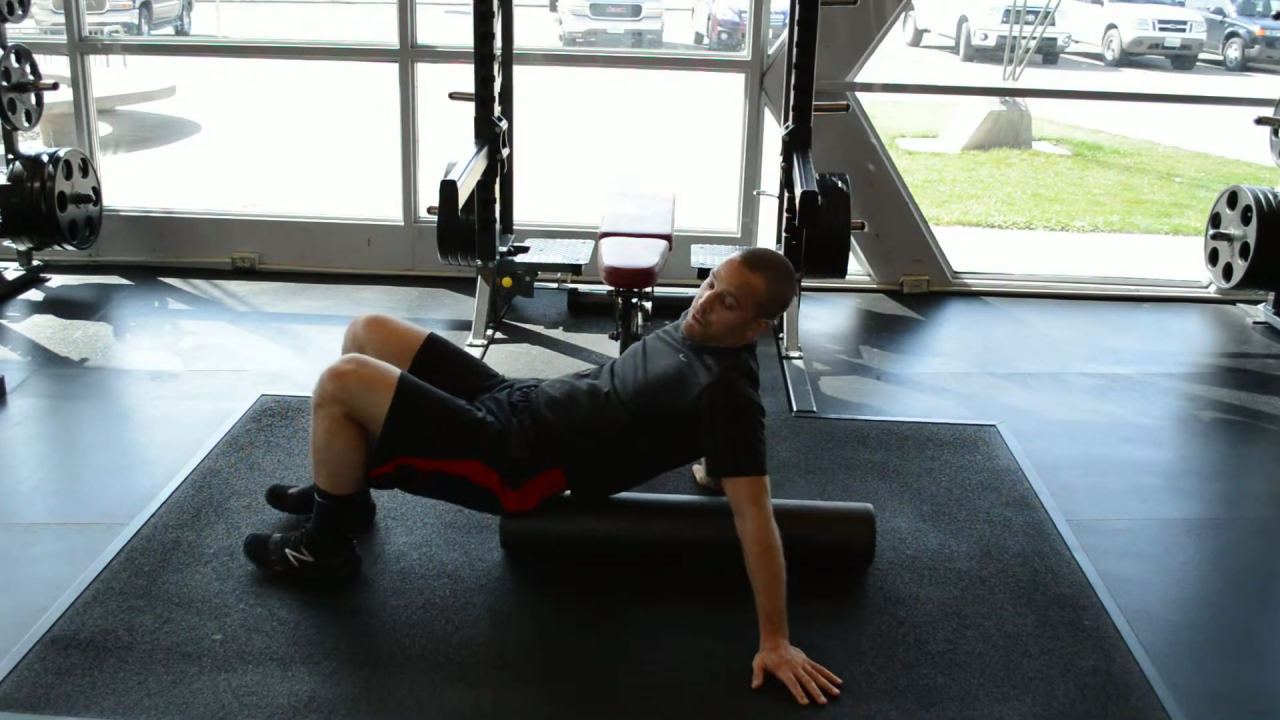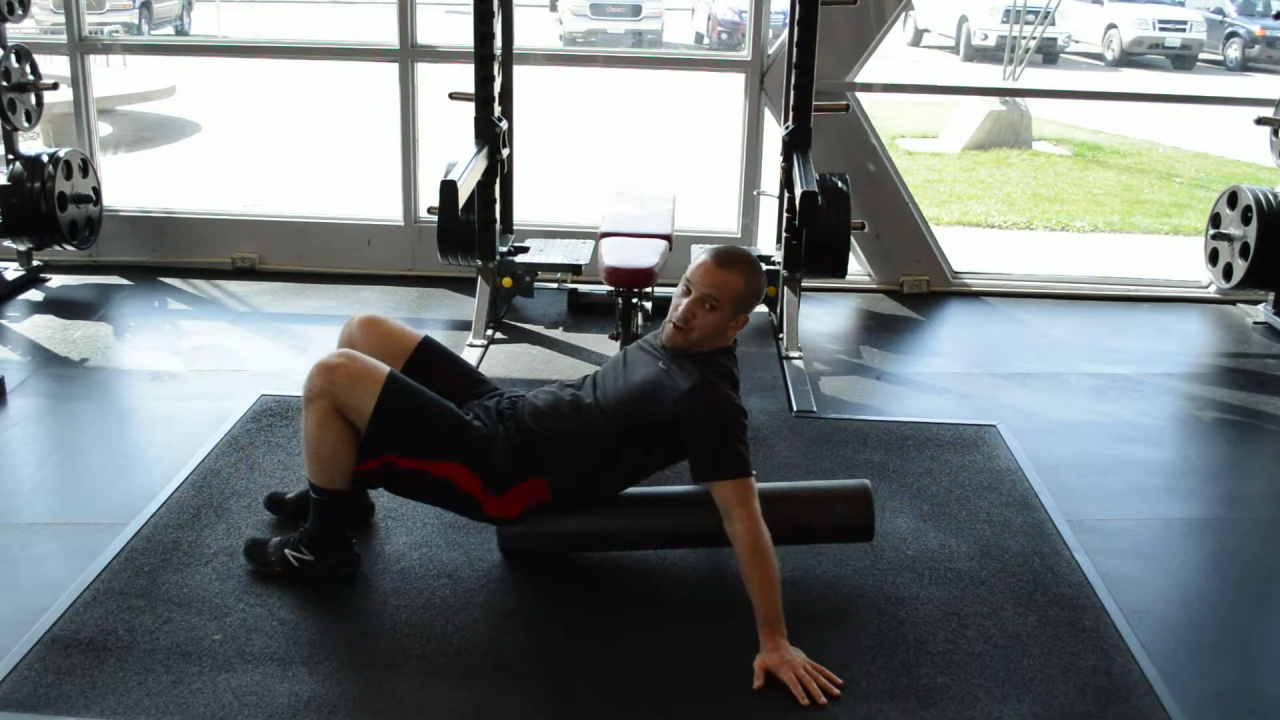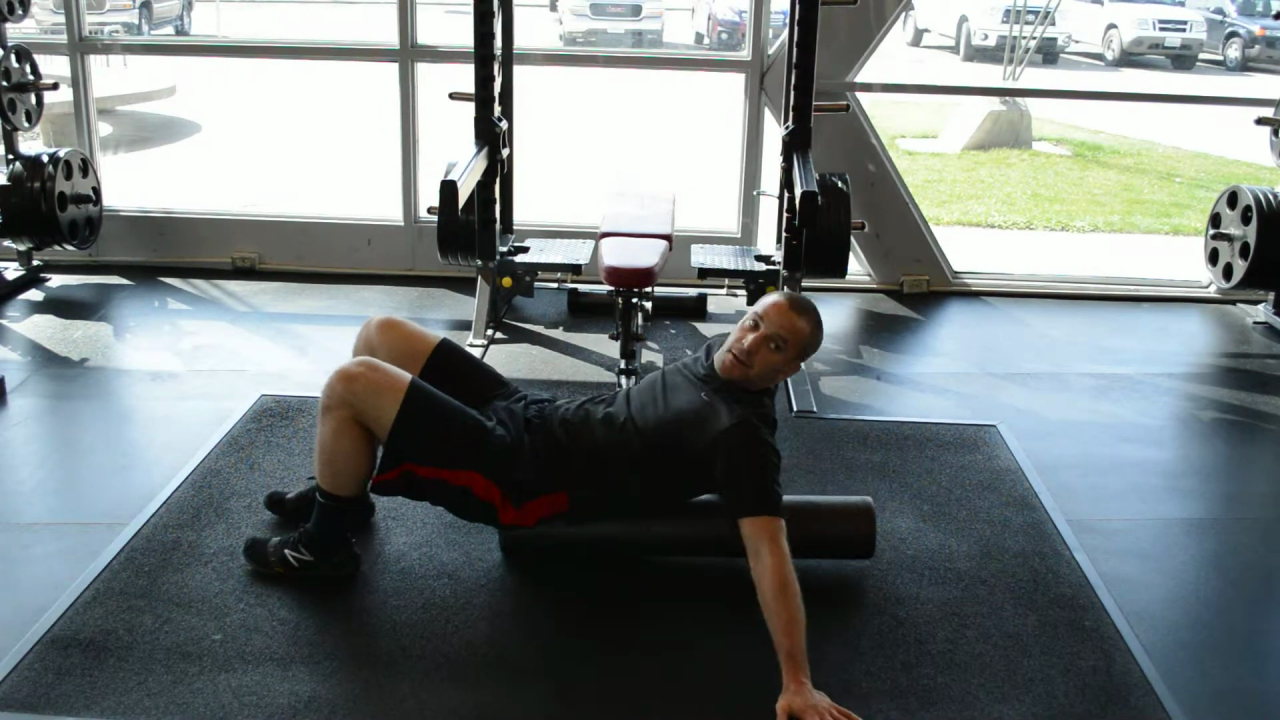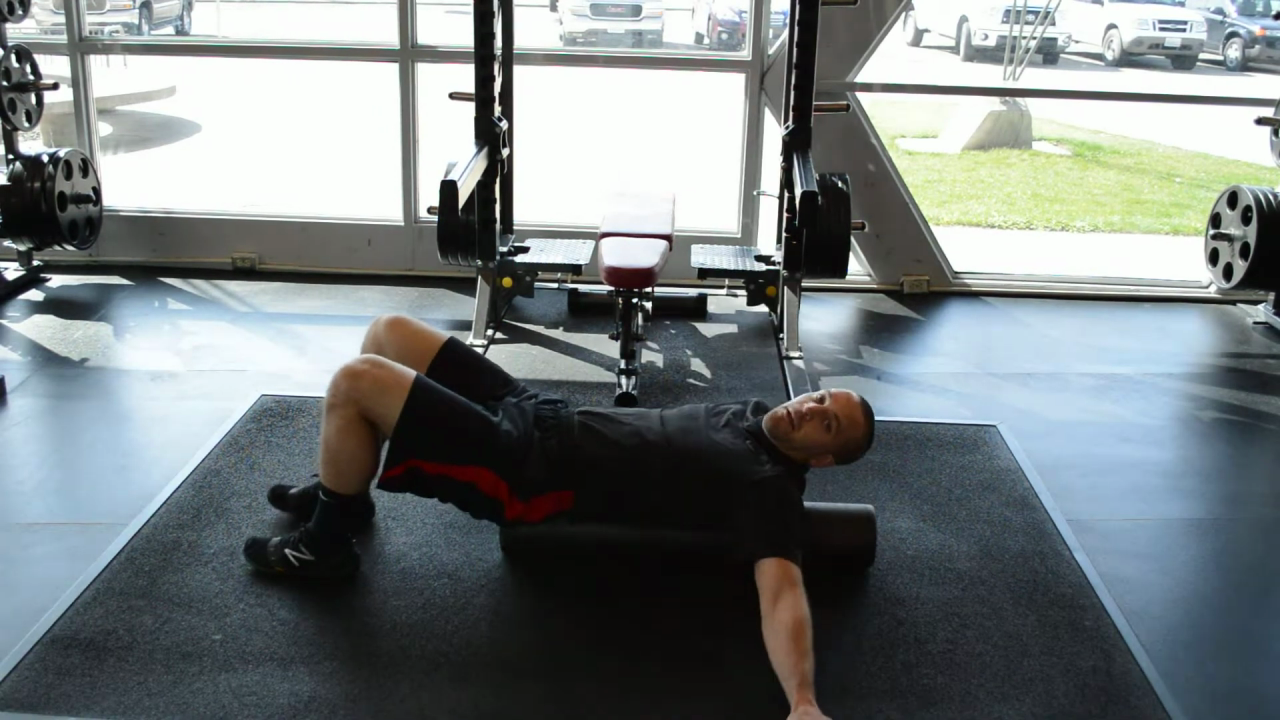
dt=0.5s
person 1, frame 1
left shoulder: (727, 393)
right shoulder: (702, 327)
left elbow: (753, 514)
left wrist: (775, 641)
left hip: (510, 460)
right hip: (514, 403)
left knee: (338, 384)
right knee: (367, 333)
left ankle: (325, 545)
right ankle: (343, 491)
person 1, frame 2
left shoulder: (705, 398)
right shoulder: (682, 335)
left elbow: (743, 518)
left wrist: (774, 642)
left hip: (497, 468)
right hip: (504, 412)
left knee: (329, 377)
right knee: (362, 332)
left ankle: (324, 544)
right ankle: (343, 496)
person 1, frame 3
left shoulder: (743, 436)
right shoulder: (725, 357)
left elbow: (768, 554)
left hip: (519, 472)
right hip: (530, 418)
left knee: (348, 385)
right knee: (379, 334)
left ankle: (324, 544)
right ankle: (343, 492)
person 1, frame 4
left shoulder: (771, 486)
right shoulder: (762, 417)
left elbow: (781, 593)
left hip: (525, 473)
right hip: (543, 418)
left knee: (354, 383)
right knee: (389, 332)
left ankle: (325, 543)
right ankle: (345, 494)
